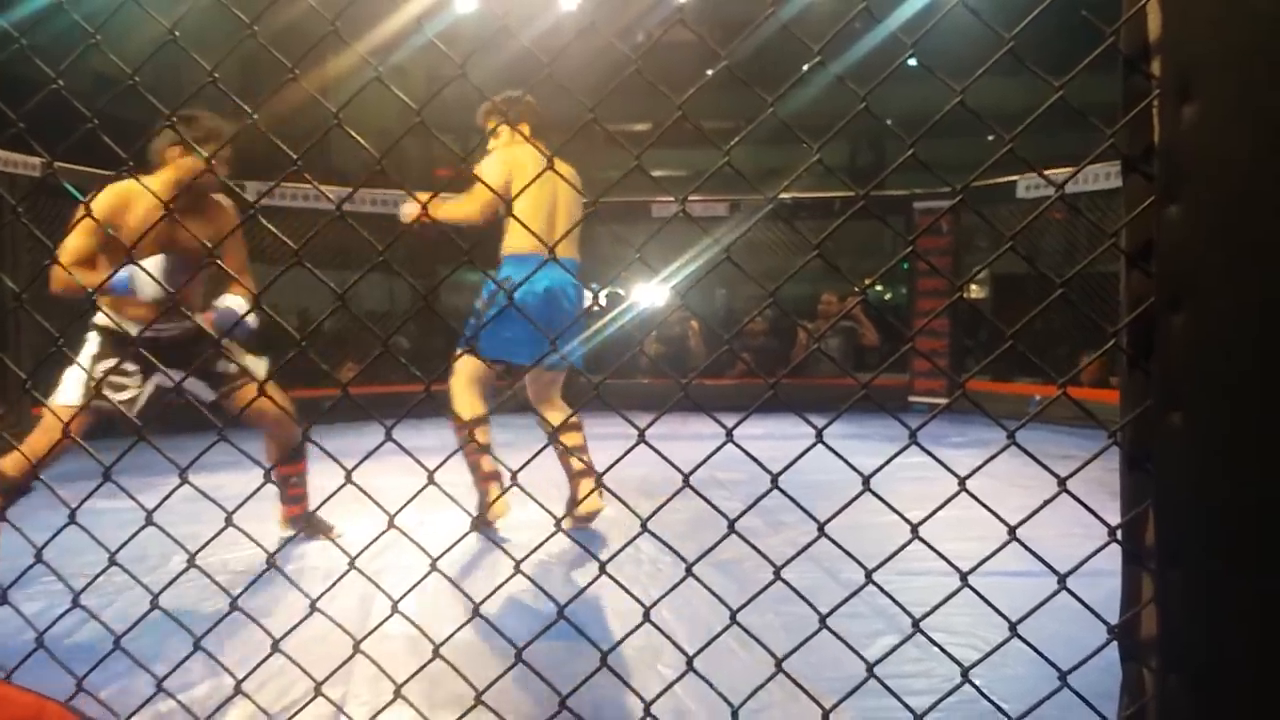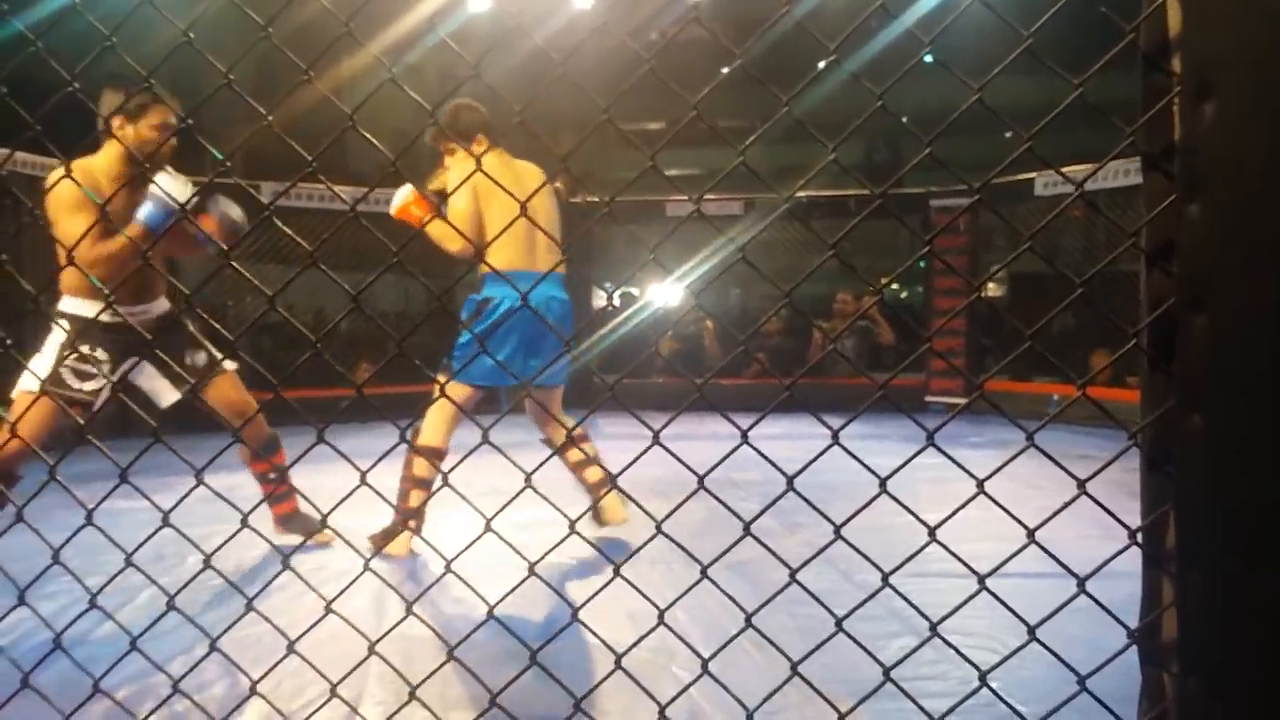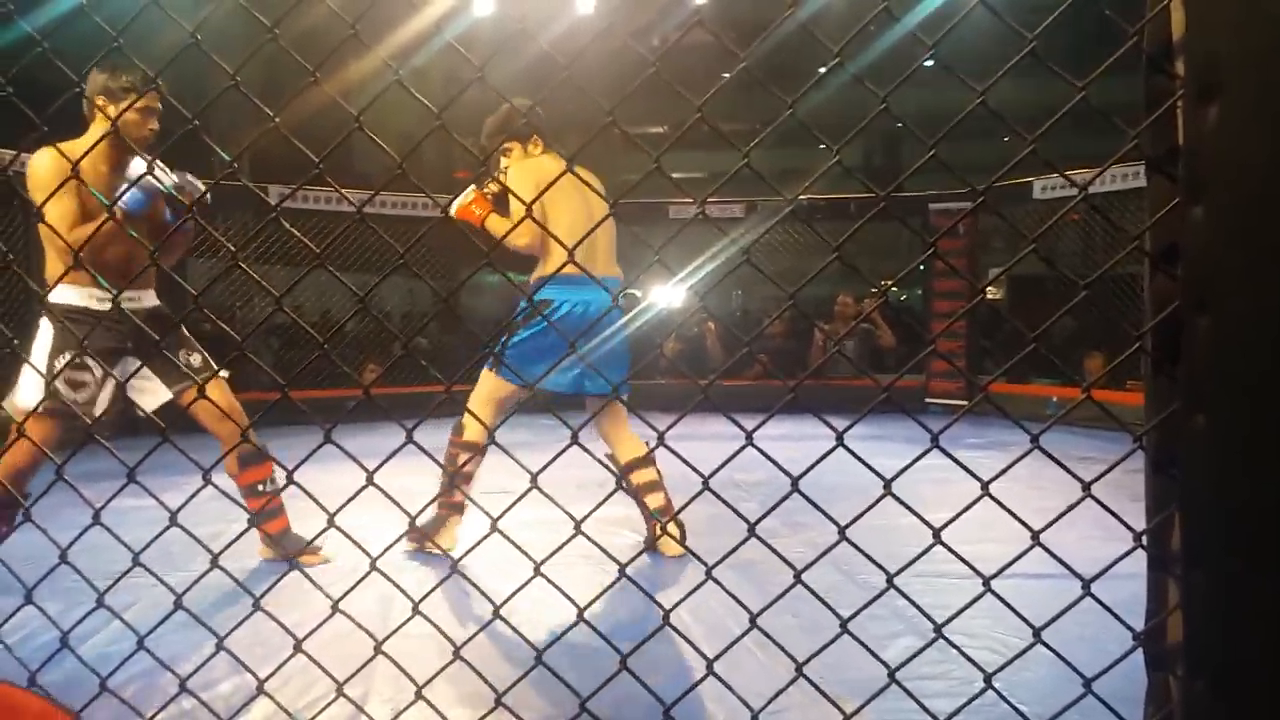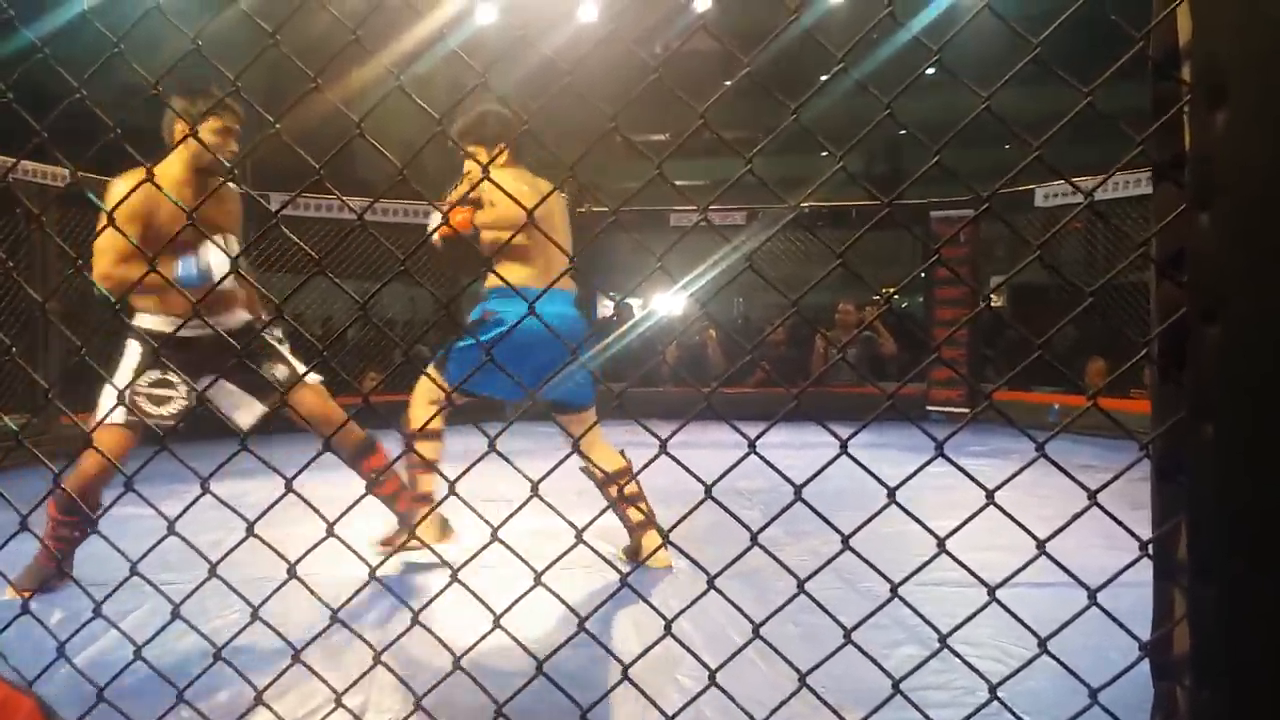
dt=0.4s
person 1, frame 1
left shoulder: (219, 211)
right shoulder: (114, 202)
left elbow: (239, 281)
right elbow: (62, 278)
left wrist: (237, 307)
right wrist: (121, 282)
left hip: (190, 336)
right hip: (123, 339)
left knee: (280, 414)
right knee: (46, 443)
left ankle: (297, 511)
person 1, frame 2
left shoulder: (159, 182)
right shoulder: (70, 183)
left elbow: (182, 243)
right elbow: (95, 263)
left wrist: (216, 226)
right wrist: (152, 215)
left hip: (154, 322)
right hip: (88, 328)
left knee: (242, 407)
left ankle: (287, 510)
person 1, frame 3
left shoulder: (144, 171)
right shoulder: (53, 164)
left elbow: (167, 257)
right elbow: (72, 250)
left wrist: (182, 208)
right wrist: (131, 203)
left hip: (145, 316)
right hip: (79, 319)
left knee: (231, 419)
left ankle: (276, 534)
person 1, frame 4
left shoulder: (226, 197)
right shoulder: (134, 191)
right elbow: (107, 273)
left wrist: (255, 310)
right wrist: (187, 272)
left hip: (231, 332)
right hip: (163, 342)
left knee: (331, 417)
right knee: (98, 460)
left ankle: (412, 511)
right ankle: (53, 557)
person 2, frame 1
left shoulder: (507, 160)
right shoulder: (566, 172)
left elbow: (474, 210)
left wrist: (425, 209)
left hip: (521, 279)
right hip: (564, 286)
left knee: (464, 382)
right knee: (546, 398)
left ankle: (491, 492)
right ankle: (587, 491)
person 2, frame 2
left shoulder: (472, 174)
right shoulder: (536, 176)
left elbow: (462, 245)
left wrist: (423, 215)
left hip: (506, 298)
right hip: (552, 298)
left knee: (444, 410)
right knee: (548, 413)
left ankle: (403, 526)
right ankle: (606, 496)
person 2, frame 3
left shoulder: (530, 170)
right shoulder: (586, 181)
left elbow: (526, 240)
left wrist: (481, 215)
left hip: (558, 302)
right hip: (604, 304)
left knee: (481, 405)
right knee: (613, 425)
left ankle: (445, 520)
right ankle: (667, 531)
person 2, frame 4
left shoulder: (501, 179)
right shoulder: (549, 191)
left elbow: (520, 228)
left wrist: (463, 220)
right wrist: (471, 203)
left hip: (510, 313)
right hip: (562, 317)
left knee: (428, 395)
right knee: (587, 435)
left ankle: (426, 516)
right ankle: (648, 539)
